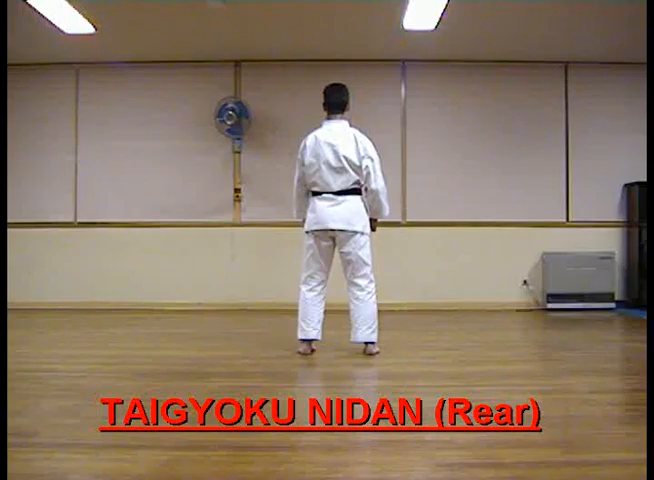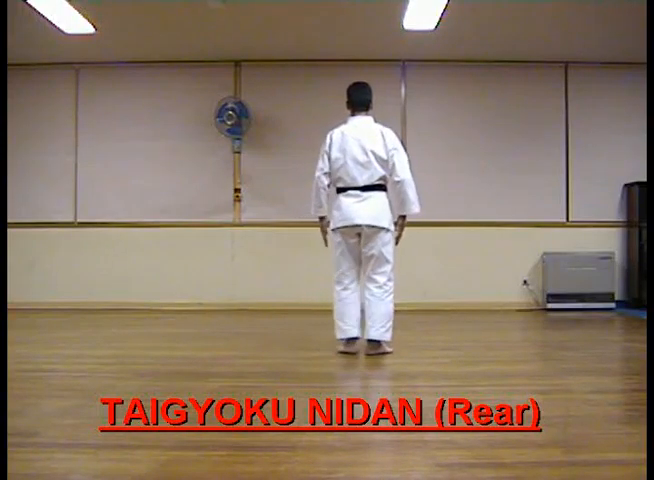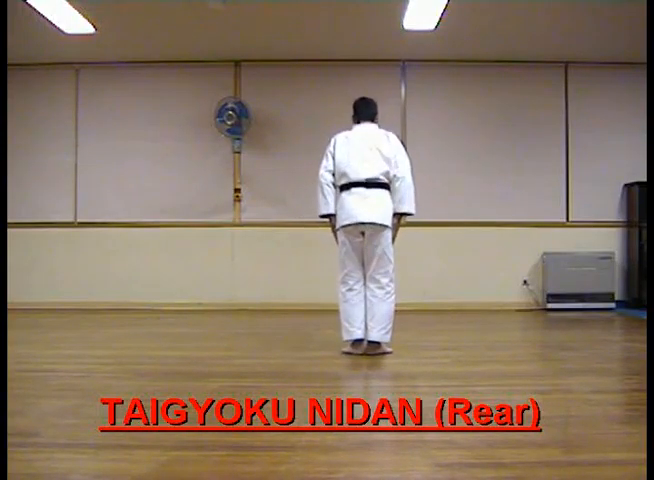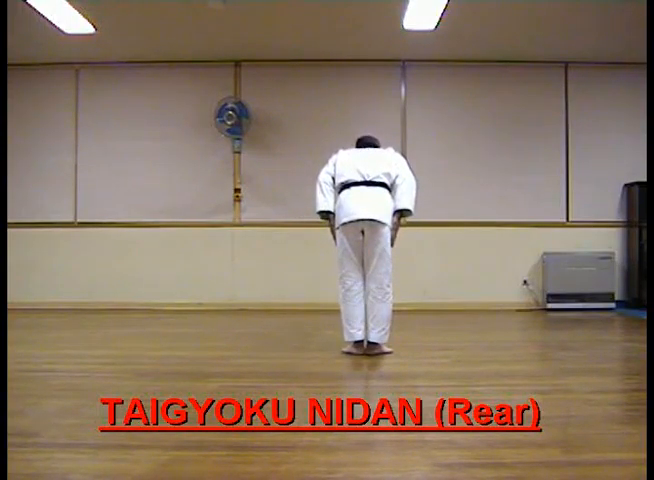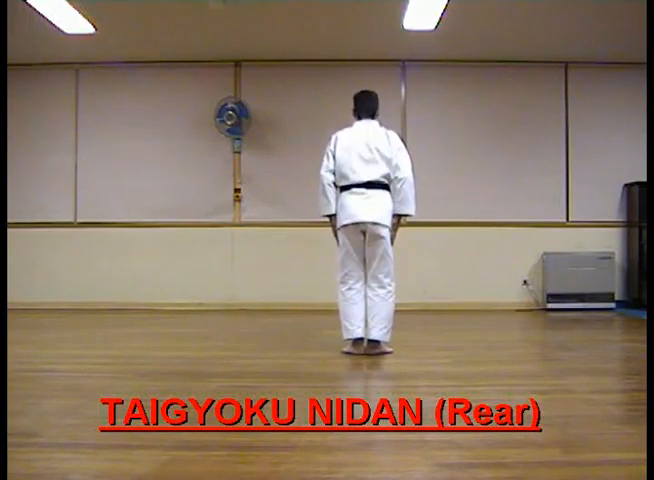
dt=0.7s
person 1, frame 1
left shoulder: (310, 141)
right shoulder: (359, 140)
left elbow: (300, 184)
right elbow: (374, 183)
left wrist: (303, 215)
right wrist: (375, 214)
left hip: (319, 213)
right hip: (351, 213)
left knee: (313, 280)
right knee: (361, 280)
left ankle: (307, 341)
right ankle: (368, 341)
person 1, frame 2
left shoulder: (334, 136)
right shoulder: (385, 135)
left elbow: (322, 178)
right elbow: (401, 177)
left wrist: (322, 215)
right wrist: (402, 214)
left hip: (344, 210)
right hip: (377, 209)
left knee: (346, 278)
right knee: (379, 278)
left ankle: (349, 339)
right ankle: (376, 340)
person 1, frame 3
left shoulder: (339, 140)
right shoulder: (389, 139)
left elbow: (325, 177)
right elbow: (402, 177)
left wrist: (331, 217)
right wrist: (399, 216)
left hip: (347, 208)
right hip: (380, 207)
left knee: (351, 279)
right knee: (380, 279)
left ankle: (356, 340)
right ankle: (376, 341)
person 1, frame 4
left shoulder: (342, 156)
right shoulder: (390, 155)
left elbow: (324, 180)
right elbow: (406, 180)
left wrist: (329, 217)
right wrist: (398, 215)
left hip: (347, 207)
right hip: (379, 206)
left knee: (350, 279)
right knee: (379, 280)
left ankle: (356, 341)
right ankle: (375, 341)
person 1, frame 5
left shoulder: (339, 138)
right shoulder: (390, 138)
left elbow: (327, 177)
right elbow: (403, 177)
left wrist: (331, 215)
right wrist: (398, 214)
left hip: (348, 208)
right hip: (380, 207)
left knee: (351, 278)
right knee: (381, 279)
left ankle: (355, 340)
right ankle: (376, 341)
